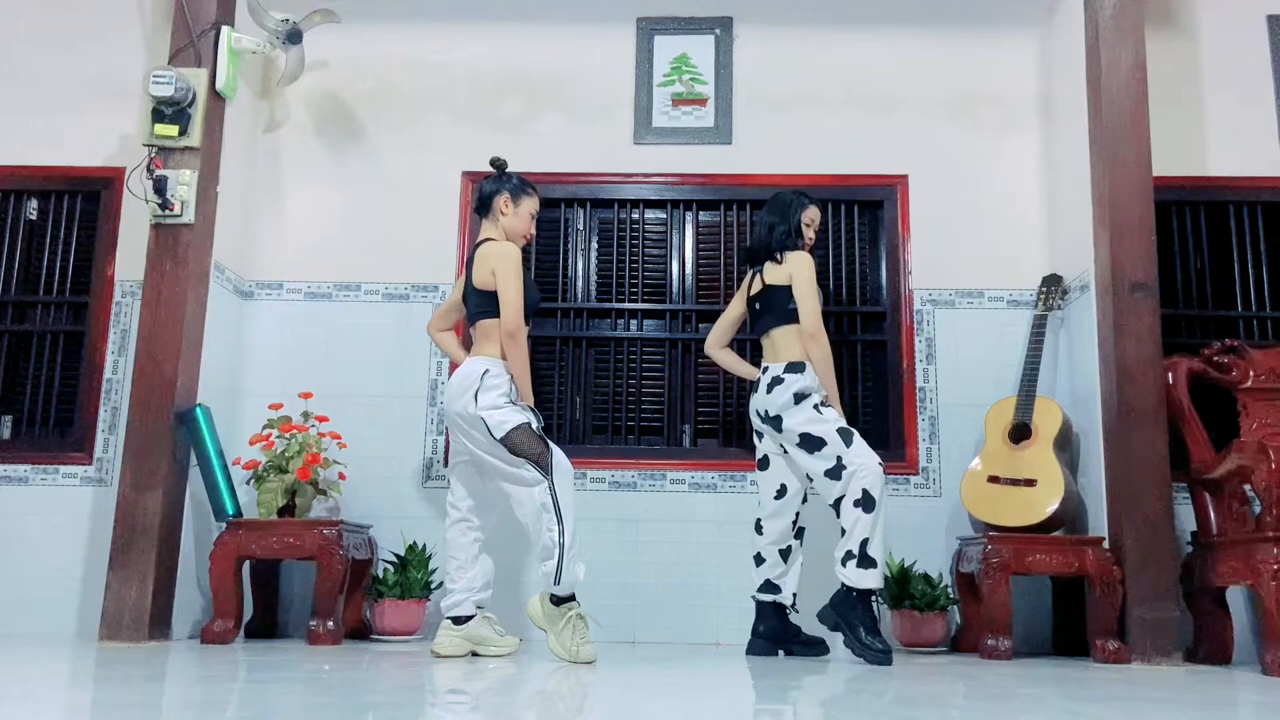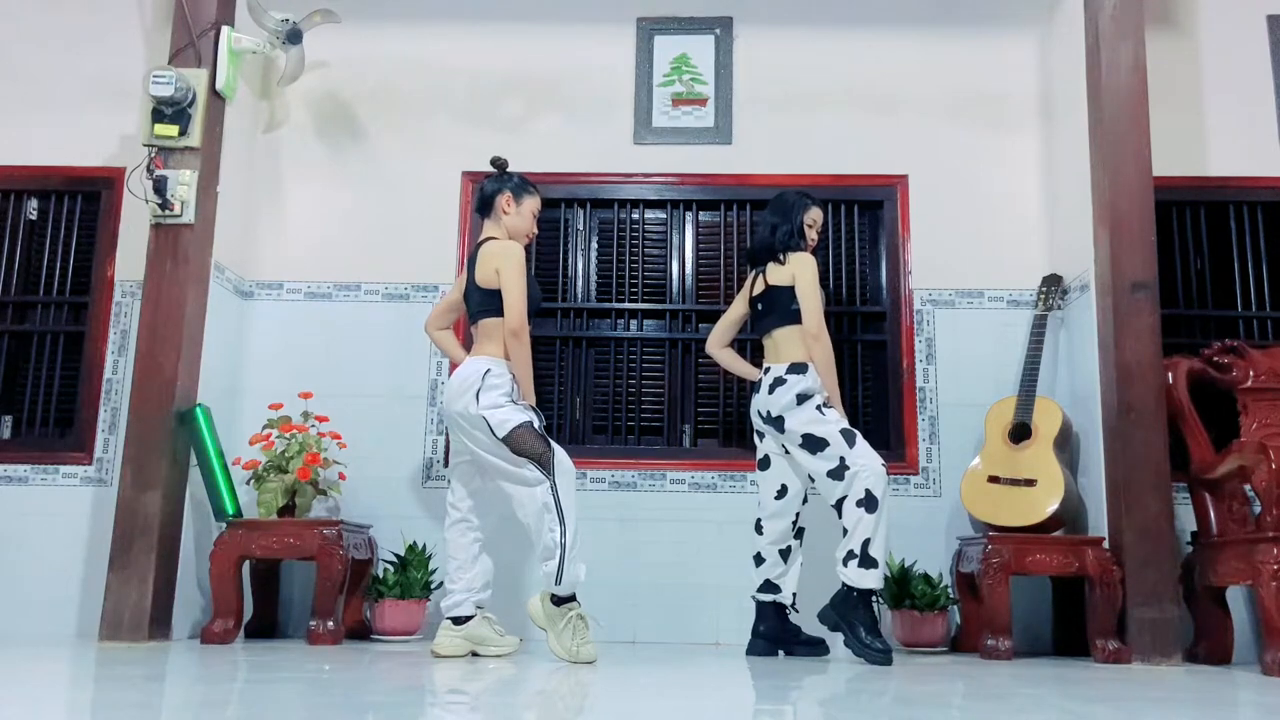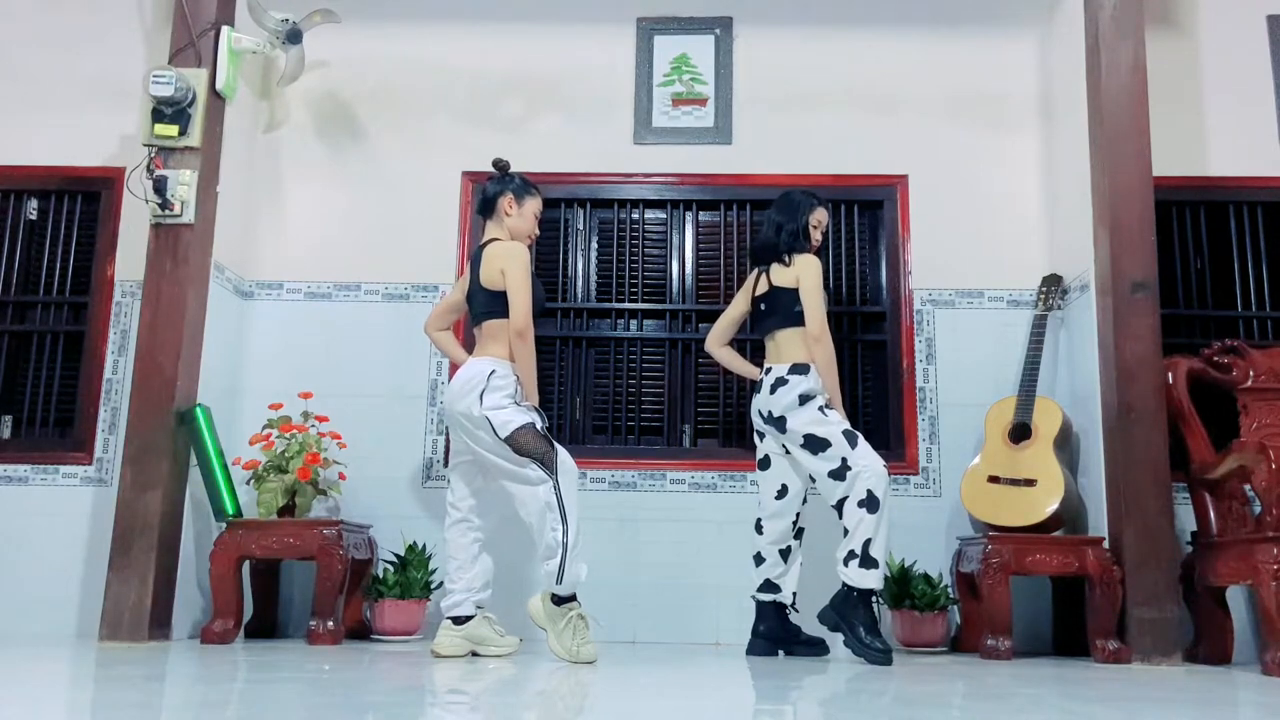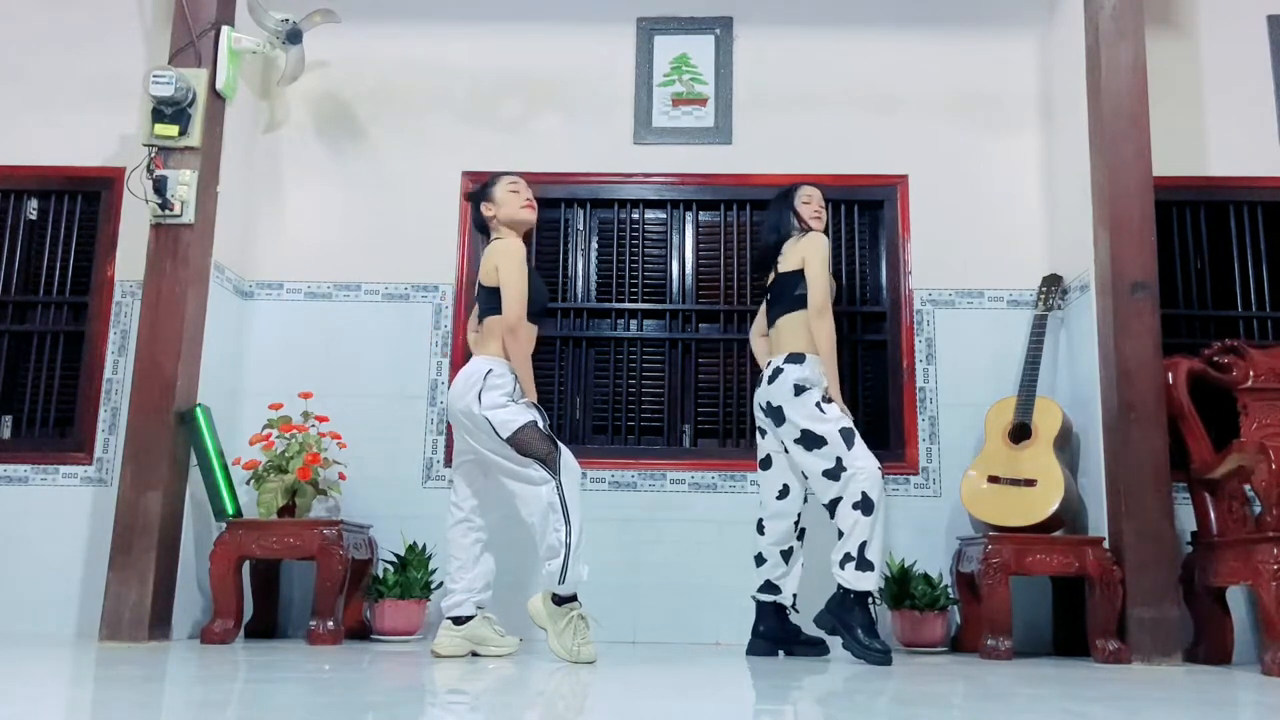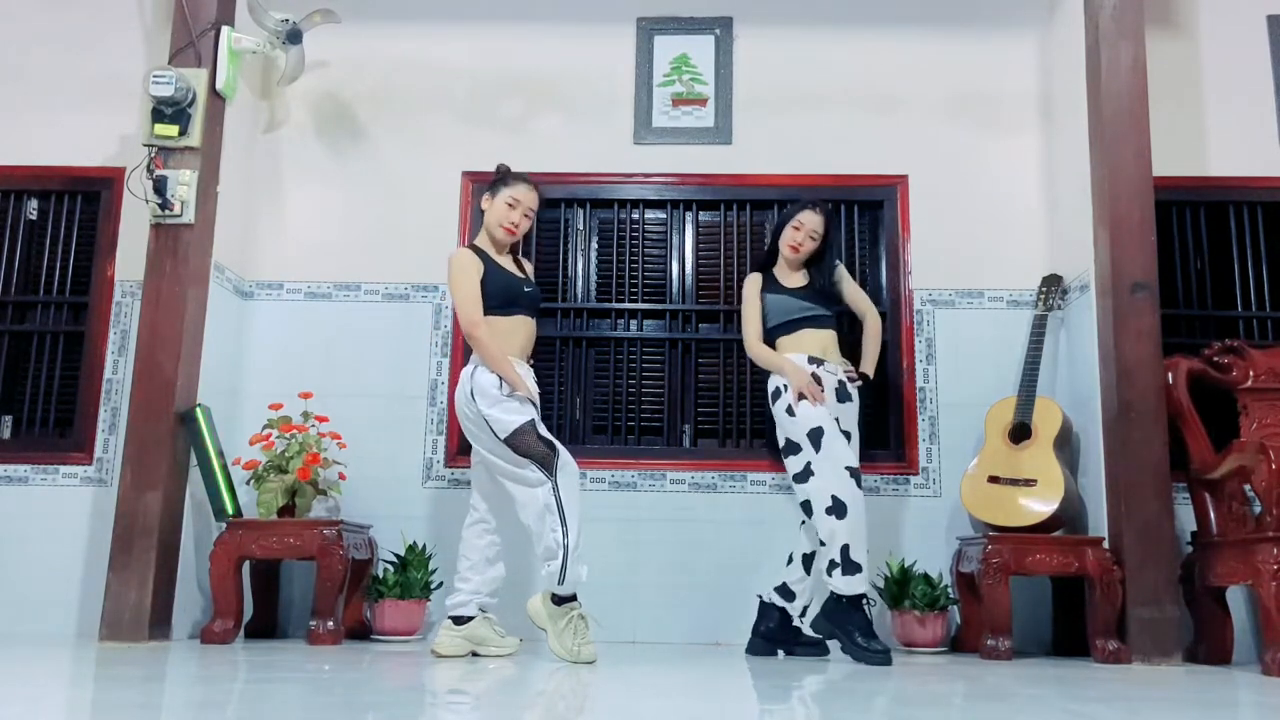
dt=1s
person 1, frame 1
left shoulder: (474, 259)
right shoulder: (503, 252)
left elbow: (439, 326)
right elbow: (512, 329)
right wrist: (528, 400)
left hip: (467, 389)
right hip: (489, 389)
left knee: (467, 505)
right knee: (551, 475)
left ankle: (462, 620)
right ankle: (560, 597)
person 1, frame 2
left shoulder: (475, 259)
right shoulder: (506, 250)
left elbow: (436, 323)
right elbow: (515, 328)
right wrist: (529, 398)
left hip: (468, 389)
right hip: (489, 388)
left knee: (464, 505)
right knee: (553, 474)
left ankle: (461, 620)
right ankle: (560, 597)
person 1, frame 3
left shoulder: (476, 261)
right shoulder: (512, 251)
left elbow: (435, 325)
right elbow: (520, 328)
right wrist: (532, 398)
left hip: (469, 390)
right hip: (491, 390)
left knee: (463, 505)
right knee: (554, 474)
left ankle: (461, 620)
right ankle: (561, 598)
person 1, frame 4
left shoulder: (496, 257)
right shoulder: (510, 247)
right elbow: (515, 324)
right wrist: (530, 393)
left hip: (475, 387)
right hip: (492, 388)
left knee: (467, 505)
right knee: (557, 473)
left ankle: (461, 620)
right ankle: (562, 598)
person 1, frame 5
left shoulder: (522, 267)
right shoulder: (466, 257)
right elbow: (473, 328)
left wrist: (525, 386)
right wrist: (518, 383)
left hip: (511, 388)
right hip: (491, 385)
left knee: (486, 507)
right knee: (555, 474)
left ankle: (464, 620)
right ankle: (561, 598)
person 2, frame 1
left shoulder: (754, 276)
right shoulder: (797, 260)
left elbow: (714, 345)
right elbow: (813, 331)
right wrist: (836, 401)
left hip: (766, 396)
right hip: (794, 389)
left knee: (780, 507)
right knee: (863, 471)
left ankle: (771, 620)
right ankle: (852, 598)
person 2, frame 2
left shoulder: (755, 277)
right shoulder: (801, 261)
left elbow: (716, 344)
right elbow: (816, 333)
right wrist: (837, 402)
left hip: (767, 398)
right hip: (796, 390)
left knee: (780, 509)
right knee: (866, 472)
left ankle: (771, 621)
right ankle: (853, 598)
person 2, frame 3
left shoulder: (757, 275)
right shoulder: (805, 263)
left elbow: (715, 342)
right elbow: (818, 334)
right wrist: (837, 403)
left hip: (768, 398)
right hip: (798, 391)
left knee: (780, 508)
right knee: (868, 473)
left ankle: (771, 620)
right ankle: (853, 599)
person 2, frame 4
left shoulder: (780, 264)
right shoulder: (813, 244)
left elbow: (757, 334)
right elbow: (820, 312)
left wrist: (775, 375)
right wrist: (836, 388)
left hip: (772, 387)
right hip: (801, 381)
left knee: (781, 506)
right knee: (861, 476)
left ankle: (771, 620)
right ankle: (850, 600)
person 2, frame 5
left shoulder: (831, 273)
right shoulder: (758, 281)
left elbow: (871, 318)
right elbow: (753, 344)
left wrist: (865, 371)
right wrist: (794, 373)
left hip: (838, 386)
right hip: (793, 383)
left knee: (826, 495)
right knee: (837, 481)
left ankle: (777, 616)
right ankle: (847, 603)
